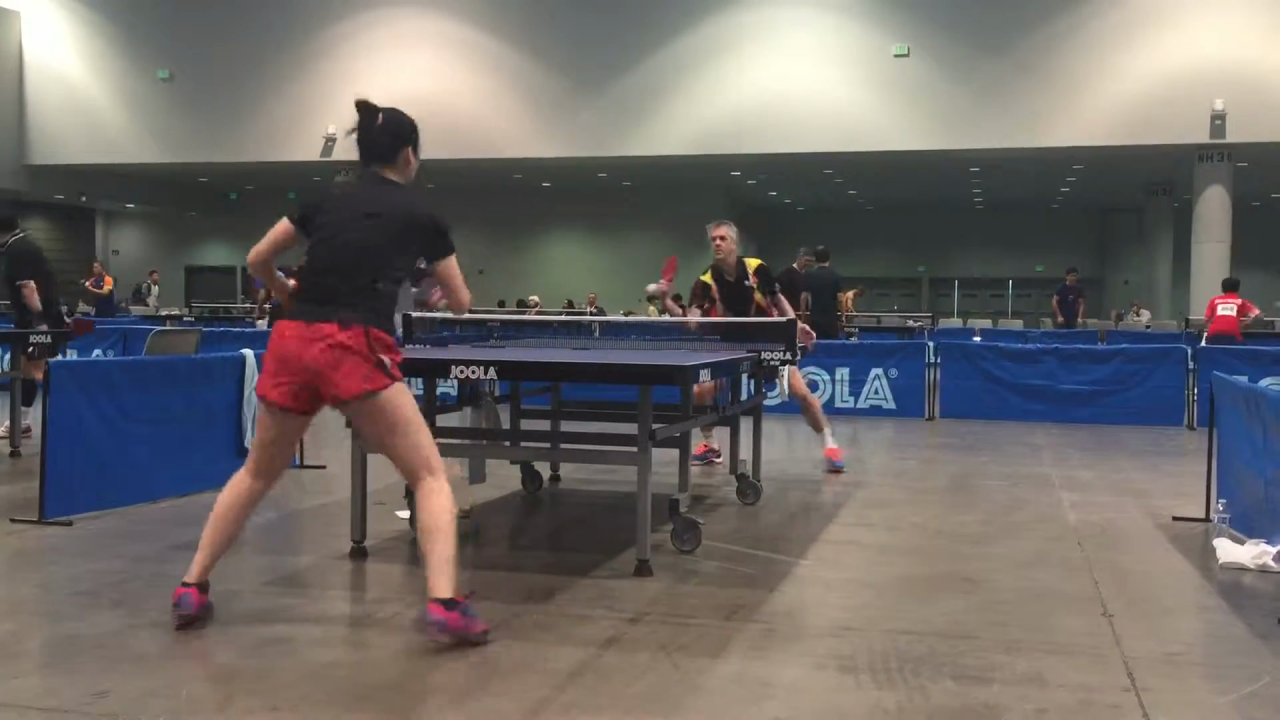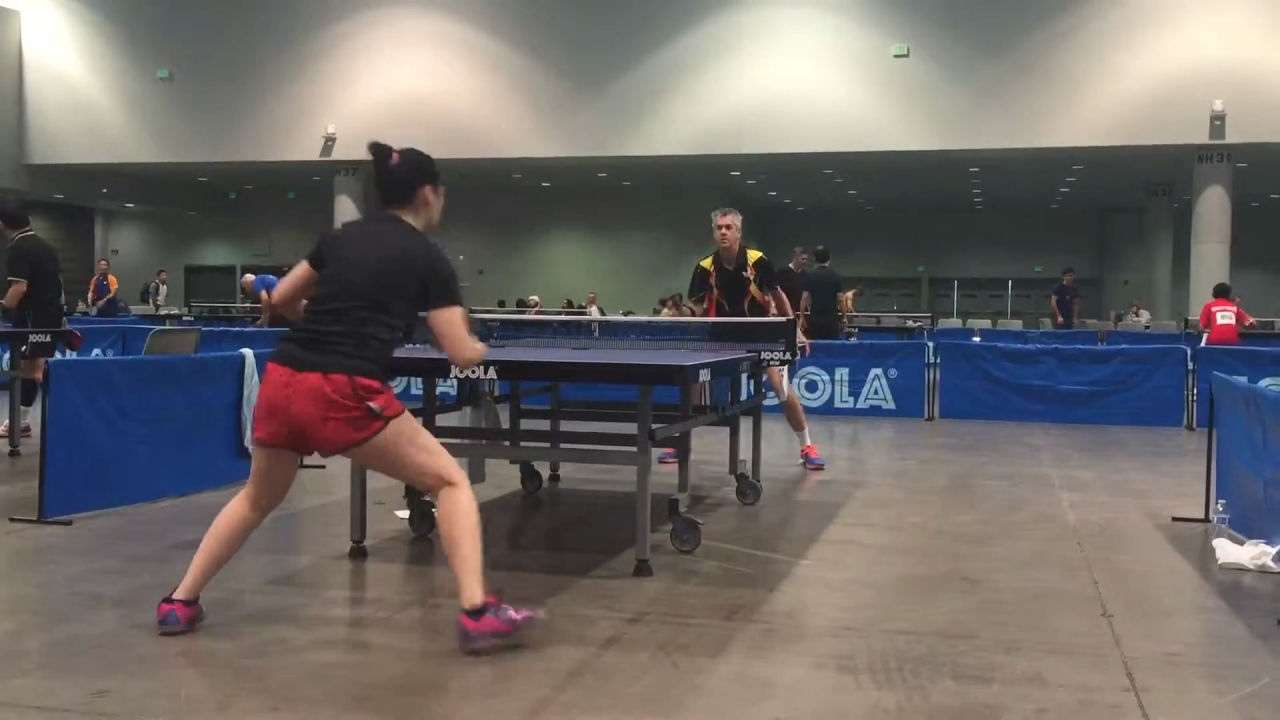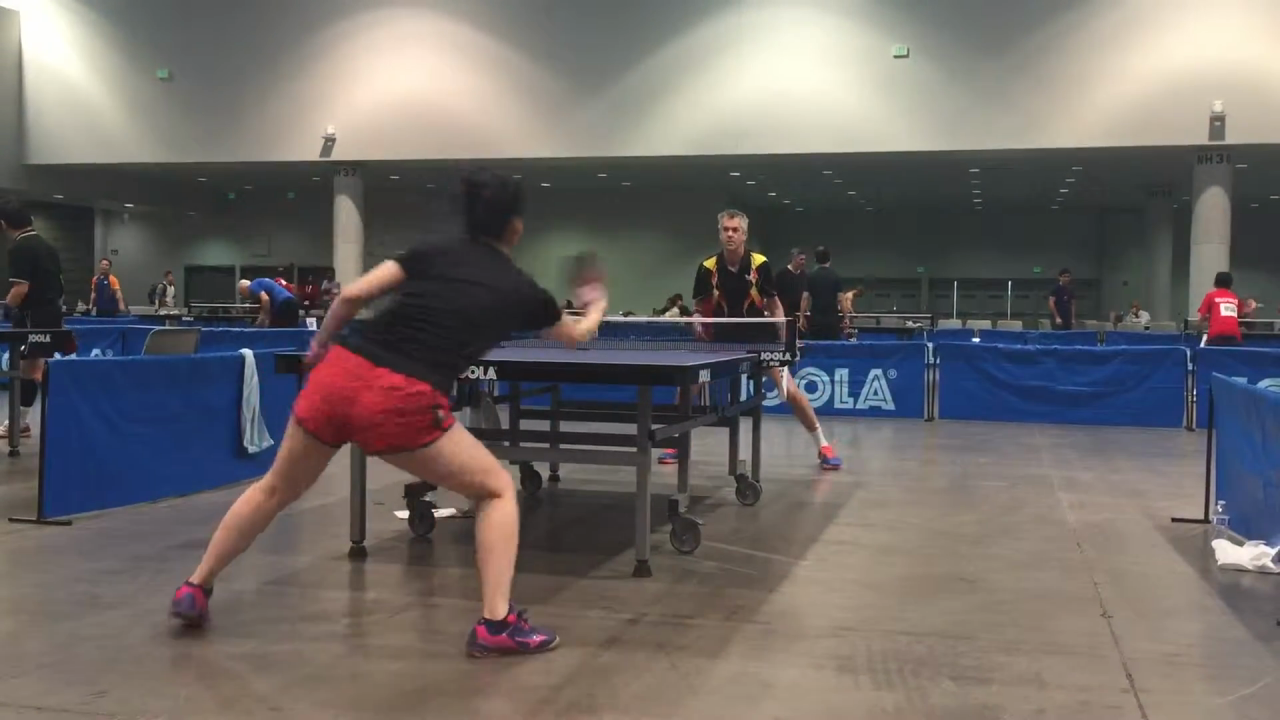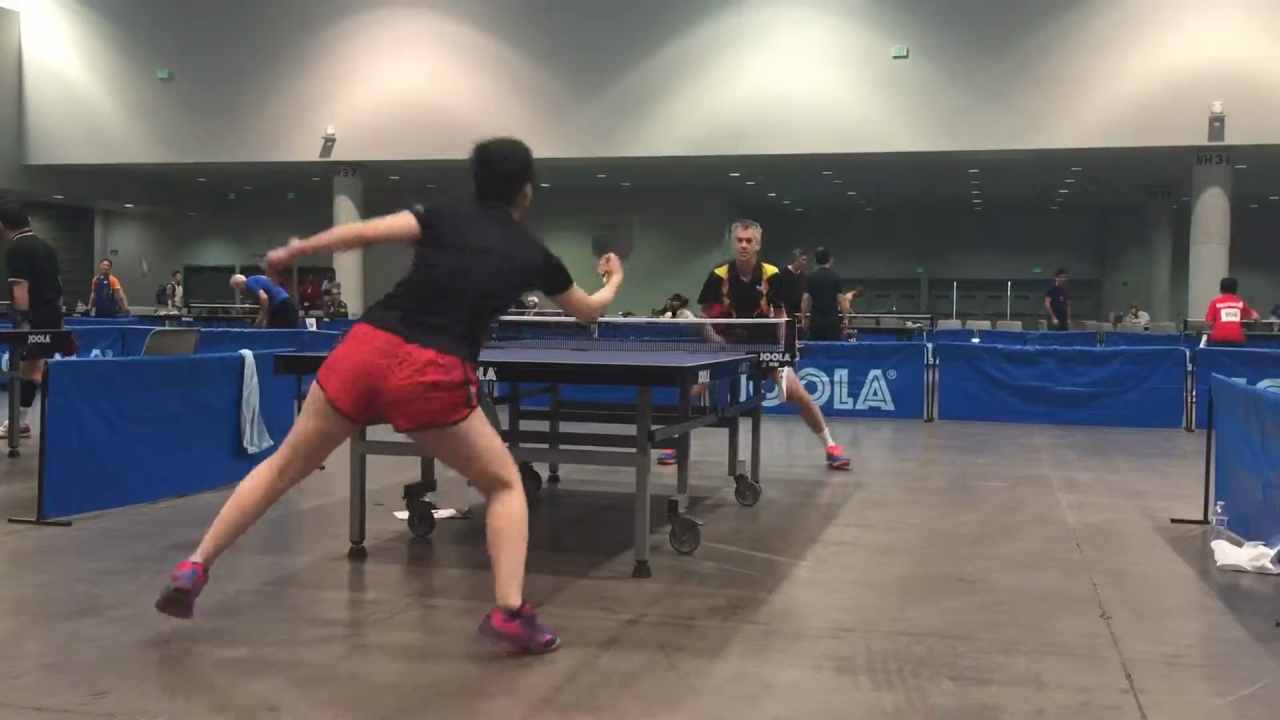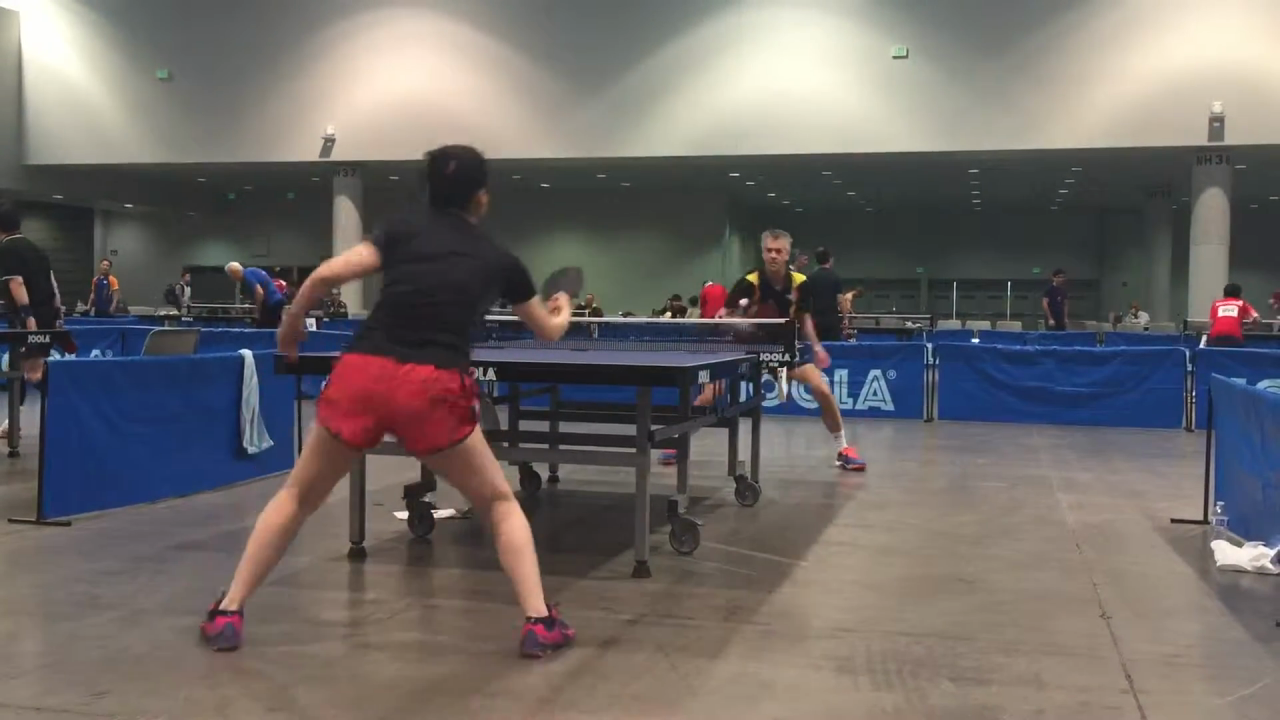
dt=0.2s
person 1, frame 1
left shoulder: (326, 198)
right shoulder: (420, 215)
left elbow: (257, 260)
right elbow: (461, 301)
right wrist: (447, 293)
left hip: (290, 344)
right hip: (355, 350)
left knee: (258, 473)
right knee: (428, 474)
left ankle: (192, 588)
right ankle: (444, 603)
person 1, frame 2
left shoulder: (344, 235)
right shoulder: (429, 259)
left elbow: (281, 297)
right elbow: (462, 355)
right wrist: (478, 345)
left hip: (280, 383)
right hip: (342, 394)
left knee: (258, 499)
right knee: (450, 482)
left ankle: (179, 602)
right ankle: (477, 611)
person 1, frame 3
left shoulder: (432, 254)
right shoulder: (521, 291)
left elbow: (355, 294)
right elbow: (577, 335)
left wrist: (322, 339)
right wrist: (597, 307)
left hip: (337, 375)
right hip: (400, 400)
left knee: (276, 491)
right knee: (497, 490)
left ankle: (195, 587)
right ankle: (496, 624)
person 1, frame 4
left shoulder: (444, 215)
right shoulder: (535, 256)
left elbow: (365, 232)
right elbow: (589, 309)
left wrist: (293, 252)
right wrist: (612, 282)
left hip: (366, 350)
right hip: (433, 377)
left knee: (286, 463)
right knee: (505, 486)
left ankle: (196, 568)
right ankle: (510, 613)
person 1, frame 5
left shoulder: (402, 231)
right shoulder: (501, 260)
left elbow: (325, 276)
right elbow: (550, 333)
left wrist: (290, 323)
right wrist: (561, 310)
left hip: (362, 375)
right hip: (435, 391)
left knee: (298, 496)
right knee: (498, 503)
left ankle: (228, 614)
right ankle: (540, 622)
person 2, frame 1
left shoulder: (757, 268)
right shoulder: (706, 282)
left elbow: (777, 299)
right elbow: (689, 320)
left wrist: (798, 323)
right wrist: (667, 303)
left knee: (800, 391)
right knee: (700, 392)
left ankle: (830, 446)
right ankle: (711, 446)
person 2, frame 2
left shoulder: (757, 261)
right shoulder: (705, 268)
left elbow: (777, 296)
right elbow: (696, 308)
left wrist: (795, 329)
left knee: (783, 392)
left ankle: (807, 447)
person 2, frame 3
left shoulder: (761, 265)
right shoulder: (708, 268)
left elbow: (774, 303)
right elbow: (699, 307)
left wrist: (782, 338)
left hip: (759, 338)
right hip: (722, 339)
left knee: (791, 392)
right knee: (688, 387)
left ankle: (823, 446)
person 2, frame 4
left shoulder: (771, 276)
right shoulder: (719, 276)
left elbow: (778, 313)
right elbow: (704, 311)
left knee: (796, 394)
left ankle: (831, 447)
person 2, frame 5
left shoulder: (799, 283)
right shoulder: (750, 283)
left elbow: (803, 317)
right elbow: (723, 314)
left wrist: (816, 346)
left knee: (822, 391)
left ankle: (842, 448)
person 3, frame 1
right shoulder: (27, 246)
left elbow: (28, 287)
right elbow: (41, 284)
left wrist: (39, 321)
right wrist: (58, 315)
left hip: (36, 321)
right hip: (48, 316)
left knee: (40, 372)
right knee: (25, 369)
right ankle: (21, 423)
person 3, frame 2
right shoulder: (44, 246)
left elbow: (19, 287)
right elbow: (58, 282)
right wrist: (60, 314)
left hip: (34, 317)
right hip: (51, 315)
left knee: (39, 372)
right knee: (26, 369)
right ankle: (21, 422)
person 3, frame 3
right shoulder: (47, 246)
left elbow: (20, 289)
right elbow: (58, 284)
right wrist: (58, 317)
left hip: (34, 317)
right hip: (51, 315)
left knee: (39, 372)
right knee: (26, 369)
right ankle: (20, 422)
person 3, frame 4
right shoulder: (45, 246)
left elbow: (21, 287)
right elbow: (56, 284)
left wrist: (23, 321)
right wrist: (57, 315)
left hip: (34, 319)
right hip: (51, 315)
left knee: (37, 373)
right knee: (24, 369)
person 3, frame 5
right shoulder: (35, 248)
right elbow: (51, 283)
left wrist: (28, 316)
right wrist: (57, 315)
left hip: (28, 318)
right hip: (46, 315)
left knee: (36, 373)
